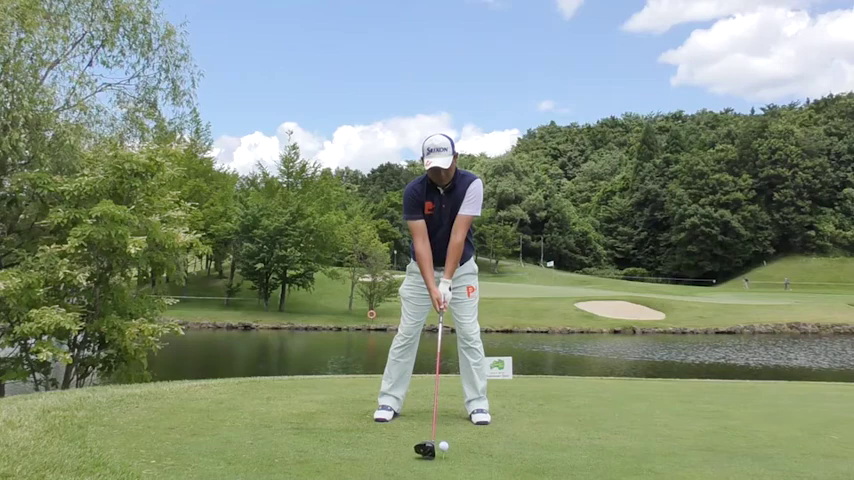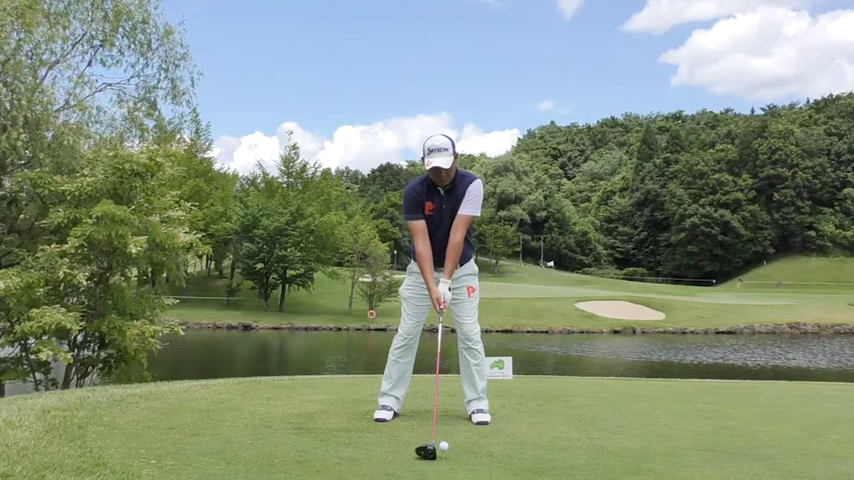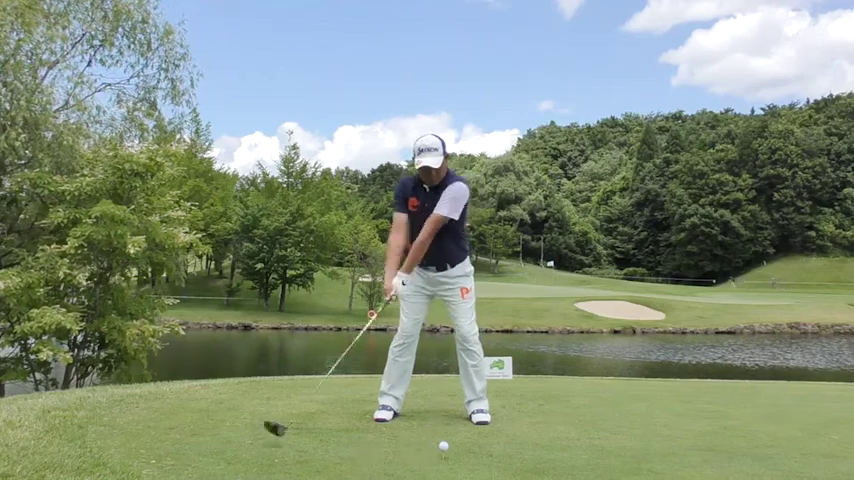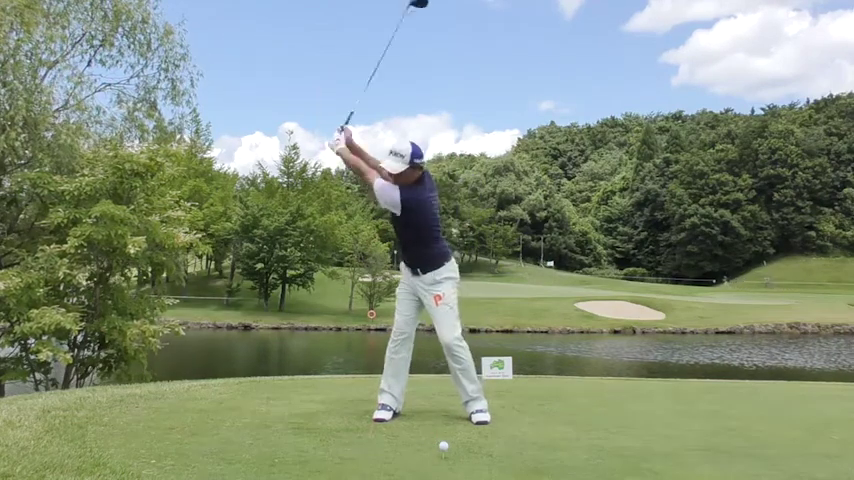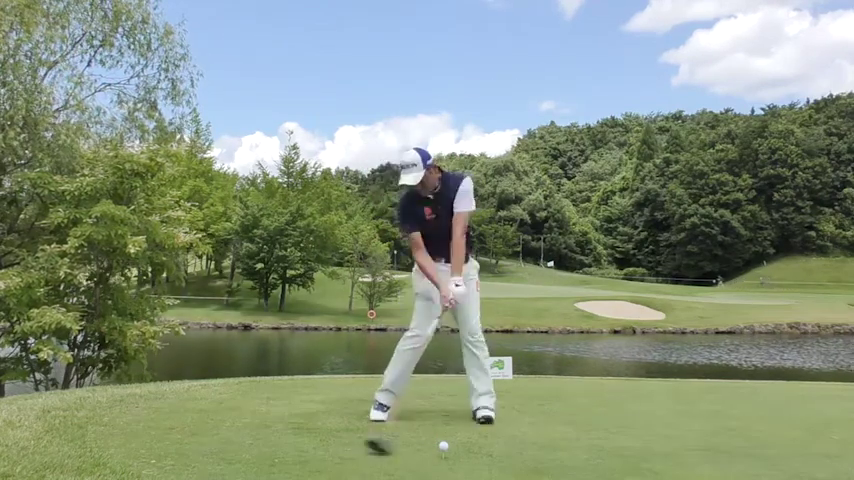
dt=0.5s
person 1, frame 1
left shoulder: (472, 184)
right shoulder: (414, 191)
left elbow: (458, 234)
right elbow: (420, 241)
left wrist: (447, 280)
right wrist: (431, 286)
left hip: (461, 270)
right hip: (421, 270)
left knee: (469, 334)
right knee: (407, 333)
left ankle: (477, 403)
right ankle: (389, 401)
person 1, frame 2
left shoulder: (472, 184)
right shoulder: (414, 192)
left elbow: (457, 235)
right elbow: (421, 241)
left wrist: (446, 281)
right wrist: (431, 286)
left hip: (462, 270)
right hip: (421, 270)
left knee: (469, 334)
right knee: (406, 334)
left ankle: (477, 403)
right ankle: (389, 401)
person 1, frame 3
left shoulder: (457, 187)
right shoulder: (405, 187)
left elbow: (427, 233)
right elbow: (398, 233)
left wrist: (403, 275)
right wrist: (390, 274)
left hip: (454, 271)
right hip: (417, 271)
left knee: (467, 335)
right knee: (405, 334)
left ankle: (477, 403)
right ankle: (389, 401)
person 1, frame 4
left shoulder: (401, 196)
right shoulder: (420, 177)
left elbow: (366, 171)
right elbow: (377, 169)
left wrist: (340, 150)
right wrist: (349, 146)
left hip: (436, 276)
right hip: (411, 272)
left knee: (450, 338)
right knee: (400, 335)
left ankle: (475, 403)
right ankle: (389, 401)
person 1, frame 5
left shoulder: (460, 183)
right shoulder: (408, 203)
left elbow: (458, 234)
right elbow: (419, 252)
left wrist: (458, 277)
right wrist: (441, 285)
left hip: (464, 269)
right hip: (430, 273)
left knee: (472, 336)
right knee: (417, 335)
left ankle: (483, 402)
right ankle: (384, 398)
